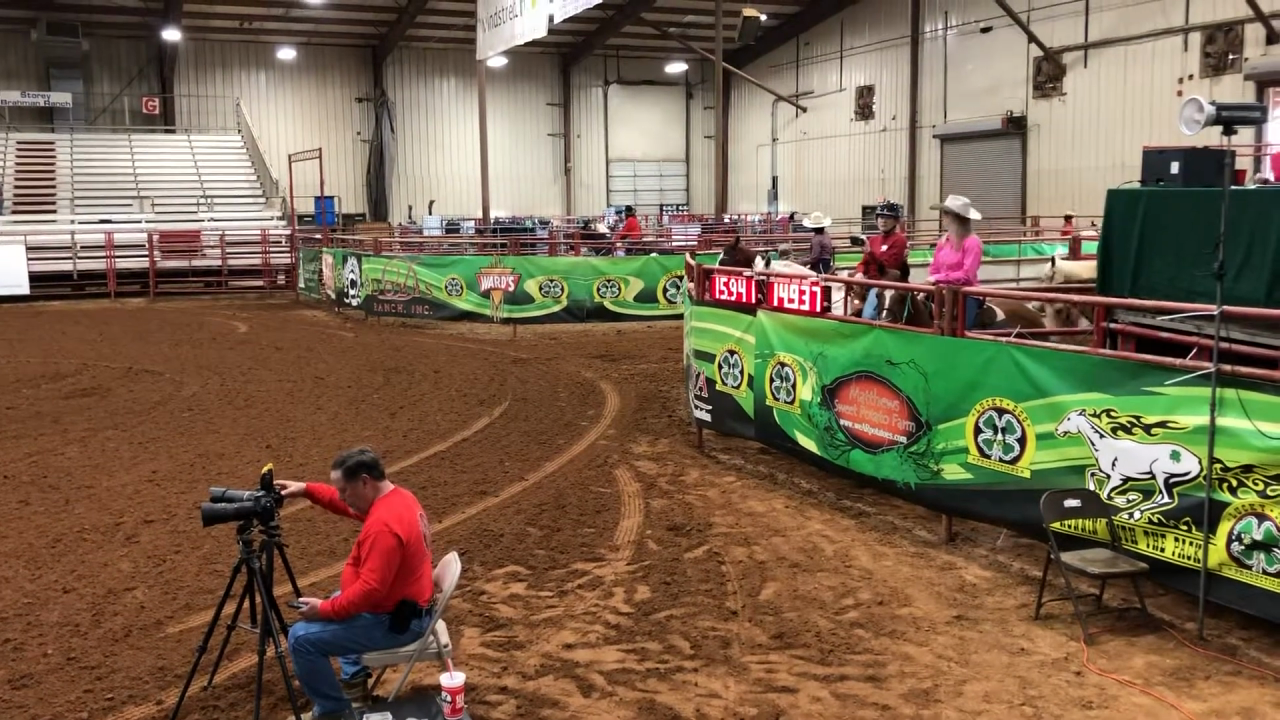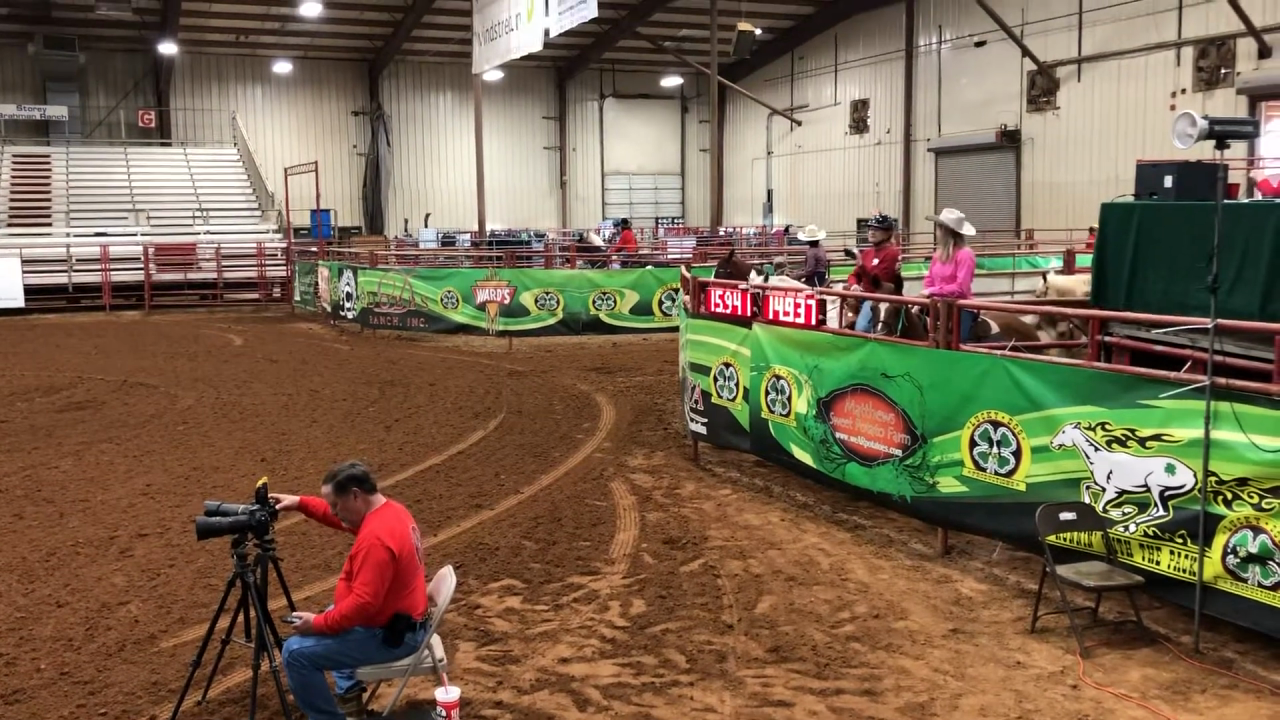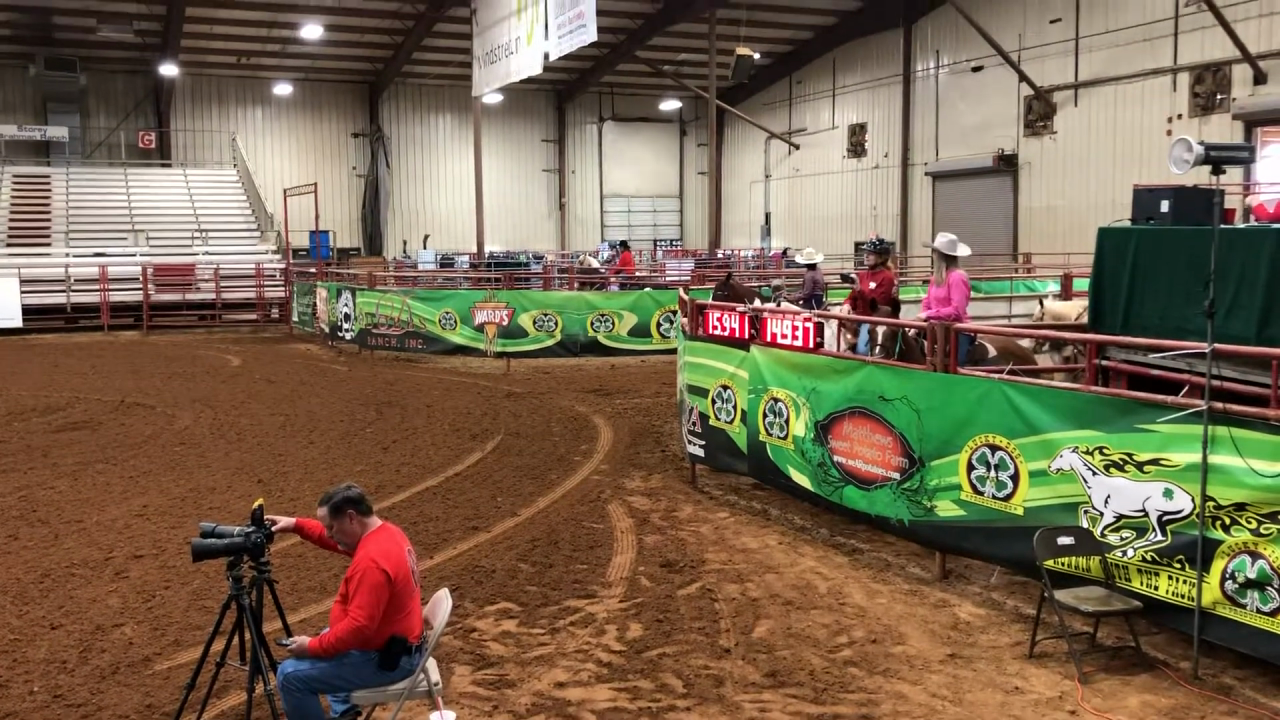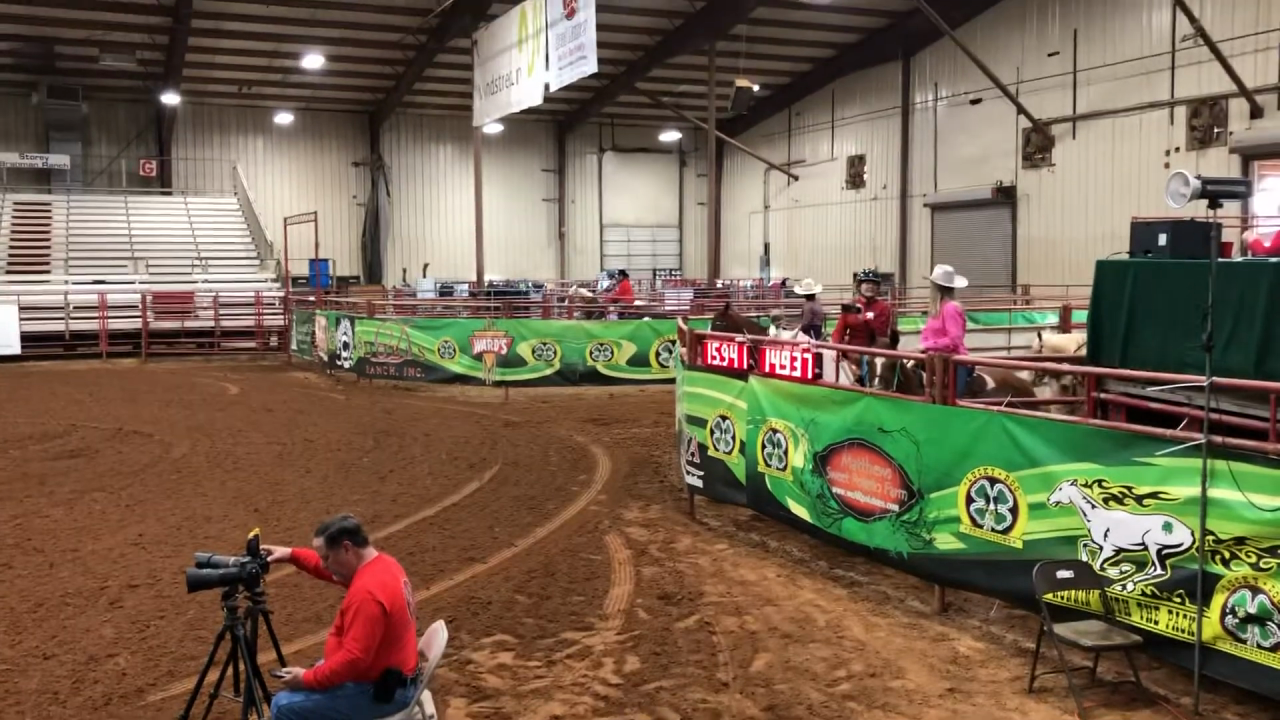
dt=0.5s
person 1, frame 1
left shoulder: (384, 524)
right shoulder: (398, 496)
left elbow: (370, 589)
right elbow: (347, 503)
left wrist: (324, 609)
right wrist: (306, 489)
left hip: (396, 621)
right hip: (406, 606)
left knee: (301, 638)
right knee: (340, 603)
right ankle: (355, 678)
person 1, frame 2
left shoulder: (376, 538)
right shoulder: (391, 509)
left elbow: (363, 604)
right elbow: (338, 515)
left wrist: (317, 623)
right wrist: (300, 503)
left hip: (390, 635)
right hip: (401, 620)
left knee: (295, 652)
right knee: (333, 614)
right ankle: (349, 692)
person 1, frame 3
left shoulder: (372, 560)
right shoulder: (388, 532)
left elbow: (359, 627)
right elbow: (336, 539)
left wrist: (312, 647)
right wrist: (296, 525)
left hip: (386, 659)
right hip: (396, 645)
left knee: (290, 675)
right knee: (328, 638)
person 1, frame 4
left shoulder: (367, 592)
right shoulder: (384, 563)
left elbow: (354, 659)
right elbow: (331, 567)
left wrist: (306, 678)
right wrist: (292, 554)
left hip: (379, 691)
right hip: (391, 678)
right knee: (322, 669)
